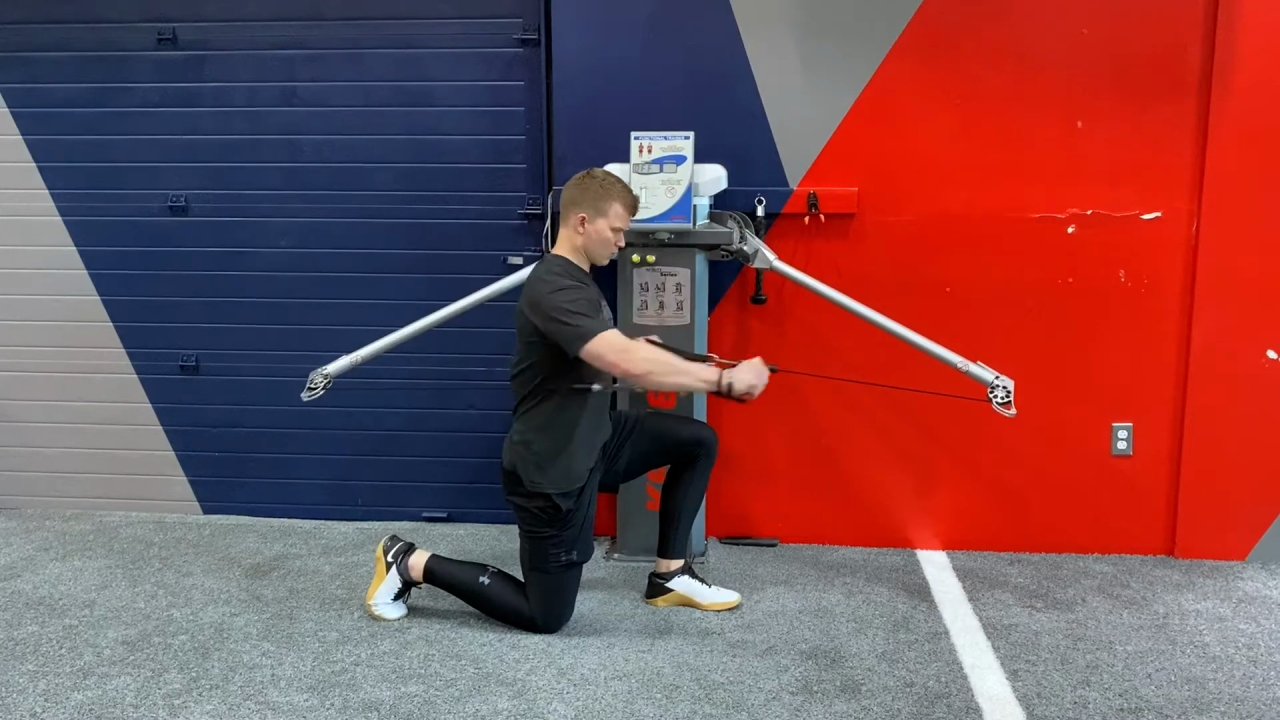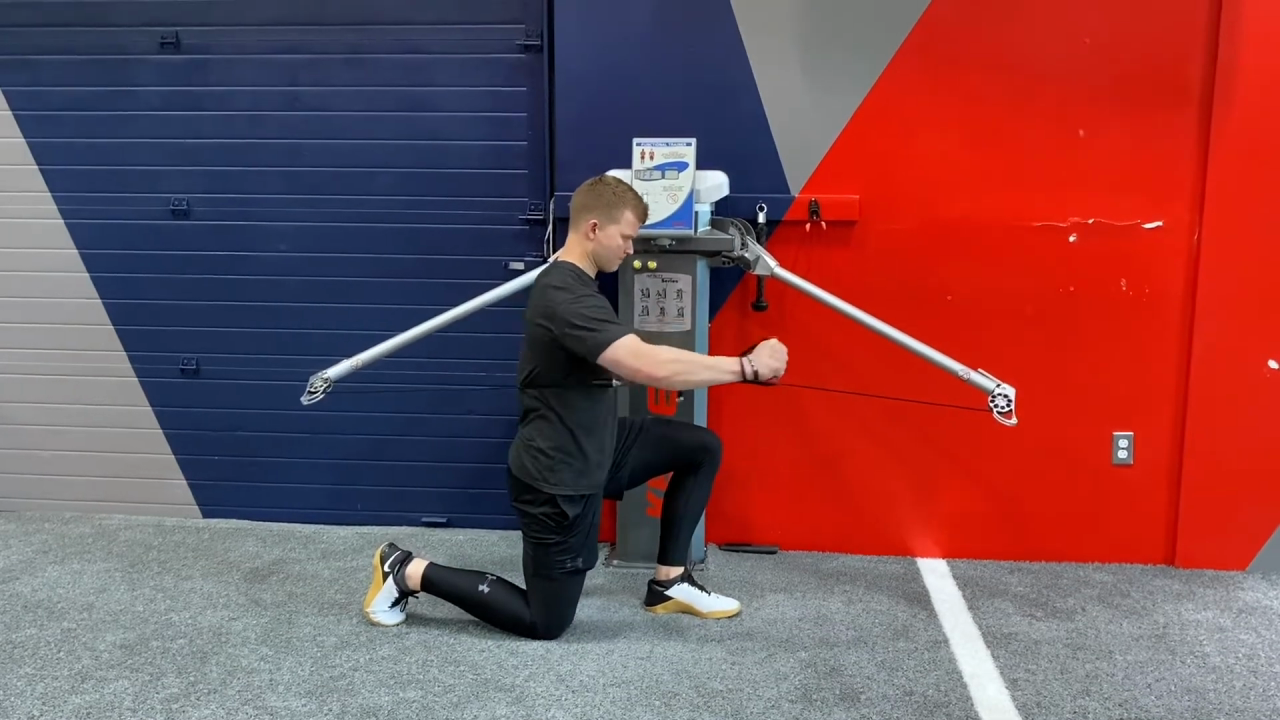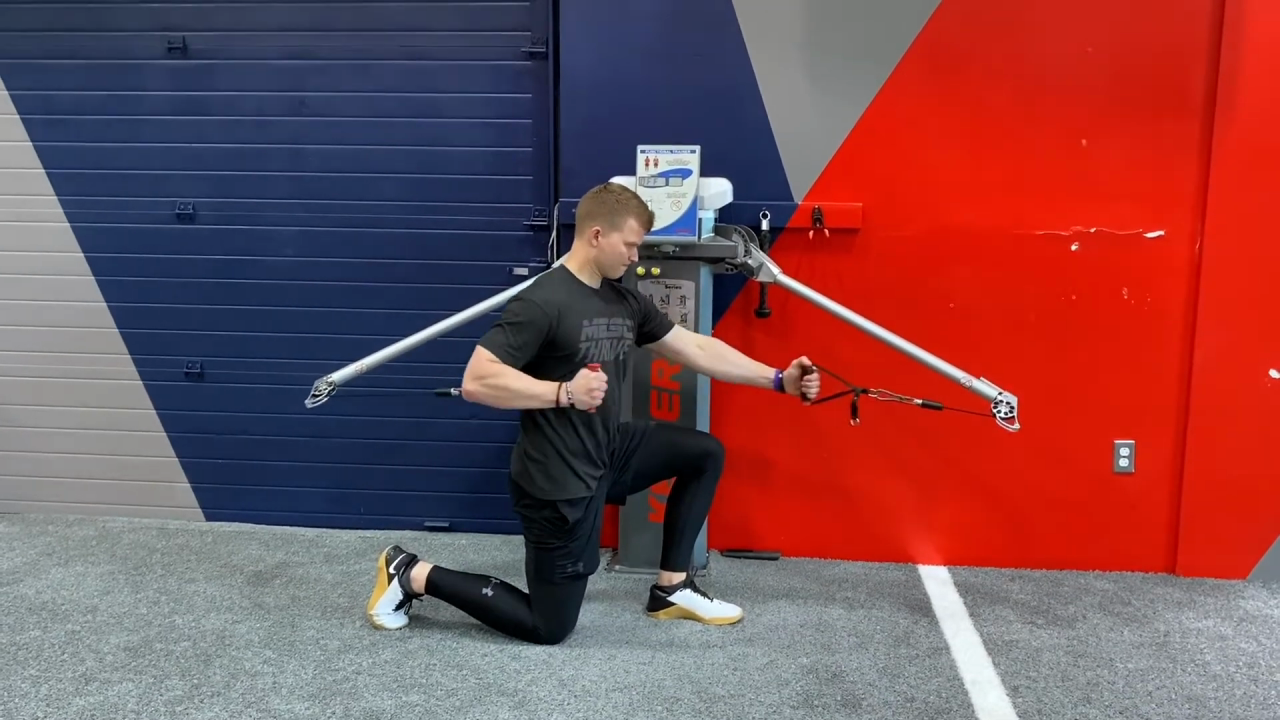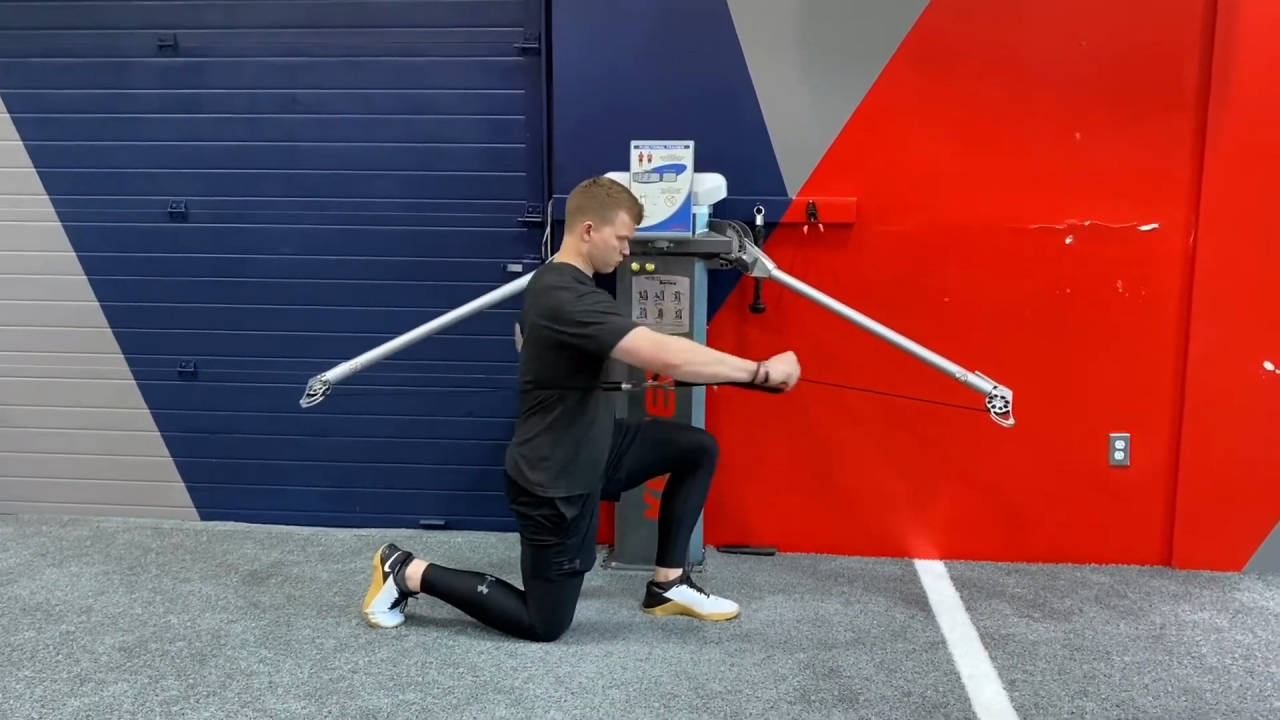
dt=1s
person 1, frame 1
left shoulder: (569, 277)
right shoulder: (554, 292)
right elbow: (626, 363)
left wrist: (633, 349)
right wrist: (726, 380)
left hip: (595, 439)
right hip: (551, 470)
left knee: (698, 440)
right knee: (546, 616)
left ankle: (668, 576)
right ankle: (411, 564)
person 1, frame 2
left shoulder: (569, 282)
right shoulder: (567, 299)
right elbow: (648, 366)
right wrist: (746, 366)
left hip: (596, 449)
right hip: (557, 476)
left knee: (701, 448)
right knee: (546, 621)
left ankle: (668, 583)
right ankle: (407, 571)
person 1, frame 3
left shoulder: (625, 301)
right shoulder: (542, 304)
left elbow: (695, 349)
right elbow: (477, 381)
left wrist: (778, 379)
right wrist: (564, 393)
left hip: (606, 452)
right hip: (556, 481)
left knee: (704, 453)
right knee: (549, 627)
left ankle: (671, 588)
right ankle: (414, 575)
person 1, frame 4
left shoulder: (555, 280)
right shoulder: (568, 299)
right elbow: (663, 356)
left wrist: (608, 353)
right wrist: (760, 370)
left hip: (591, 449)
right hip: (553, 479)
left knee: (698, 448)
right knee: (544, 624)
left ankle: (666, 585)
right ankle: (410, 573)
